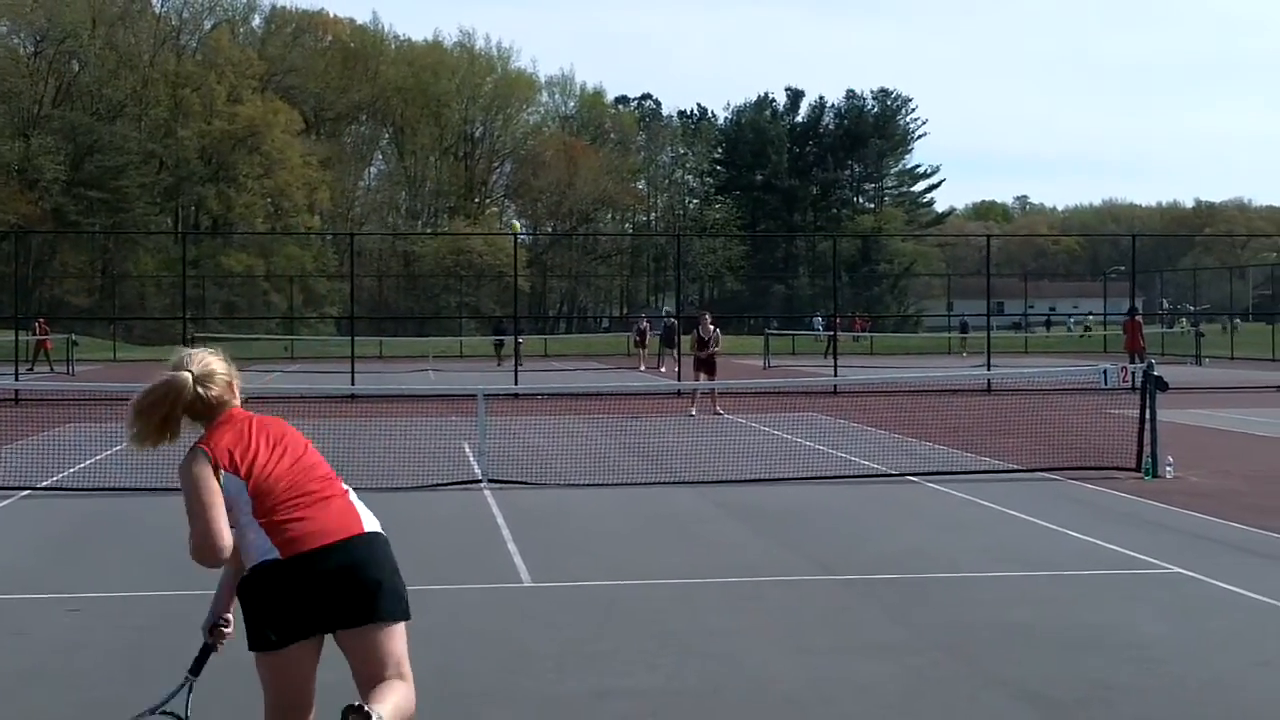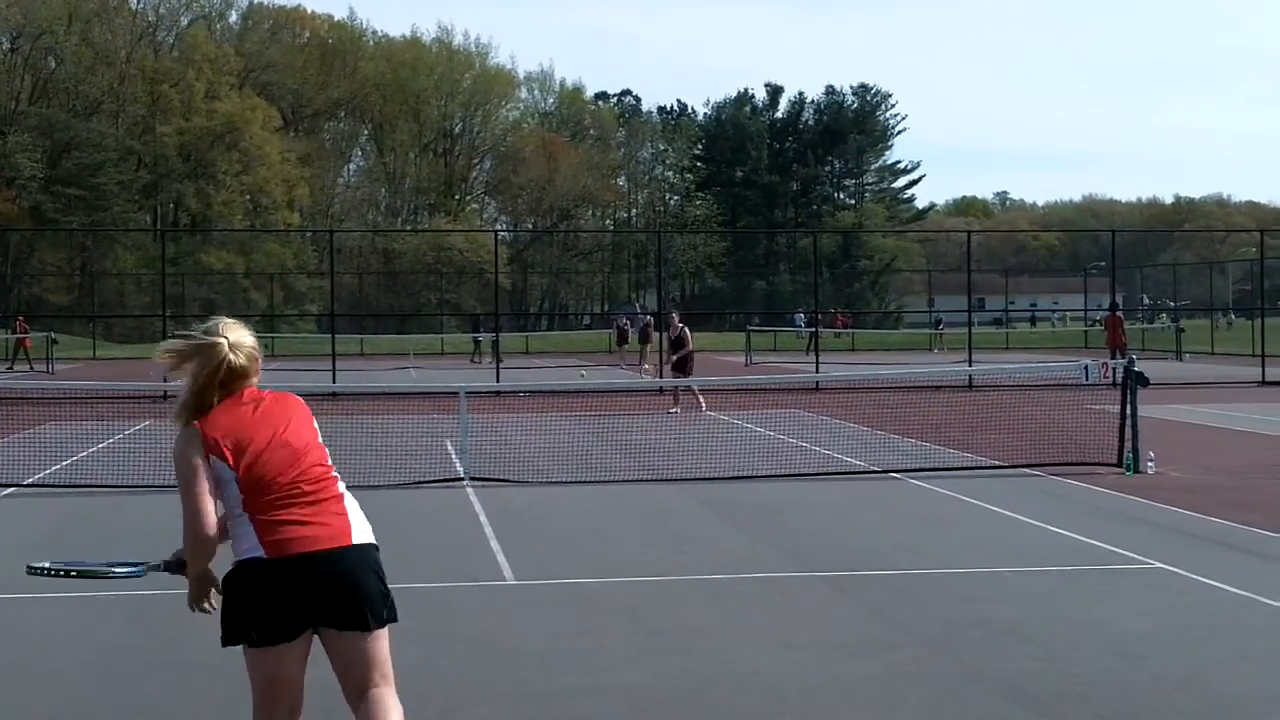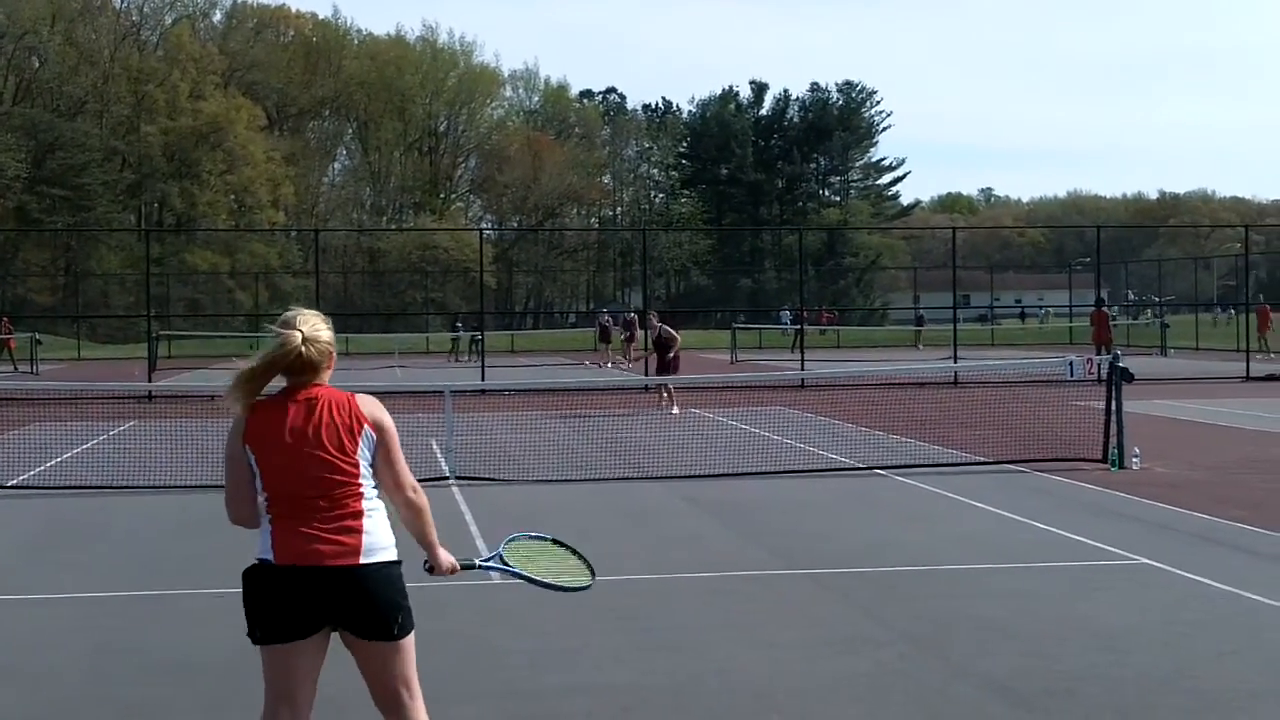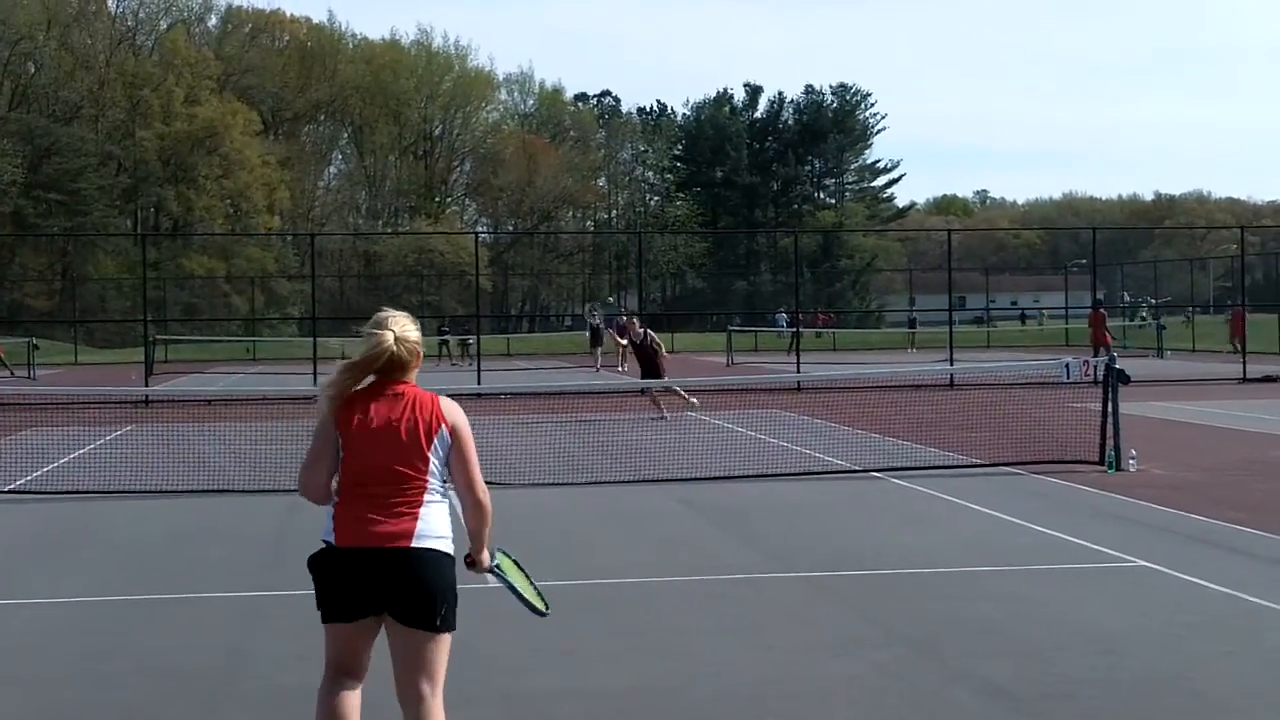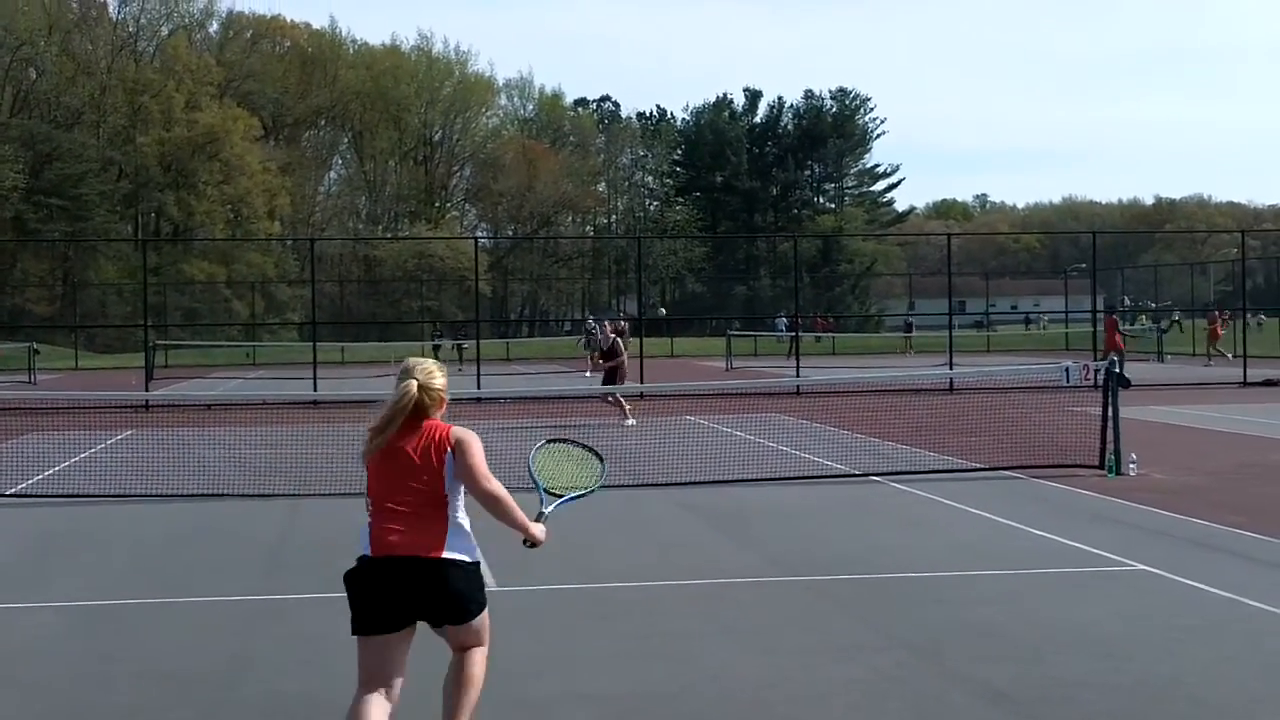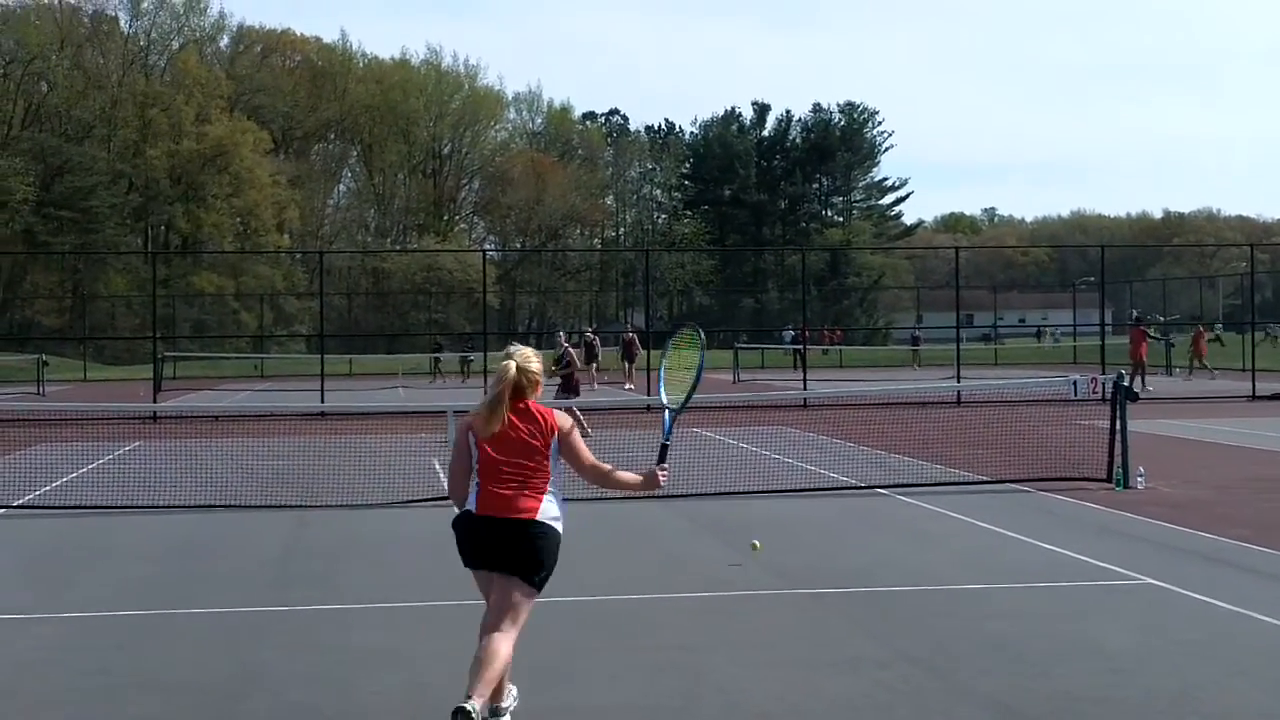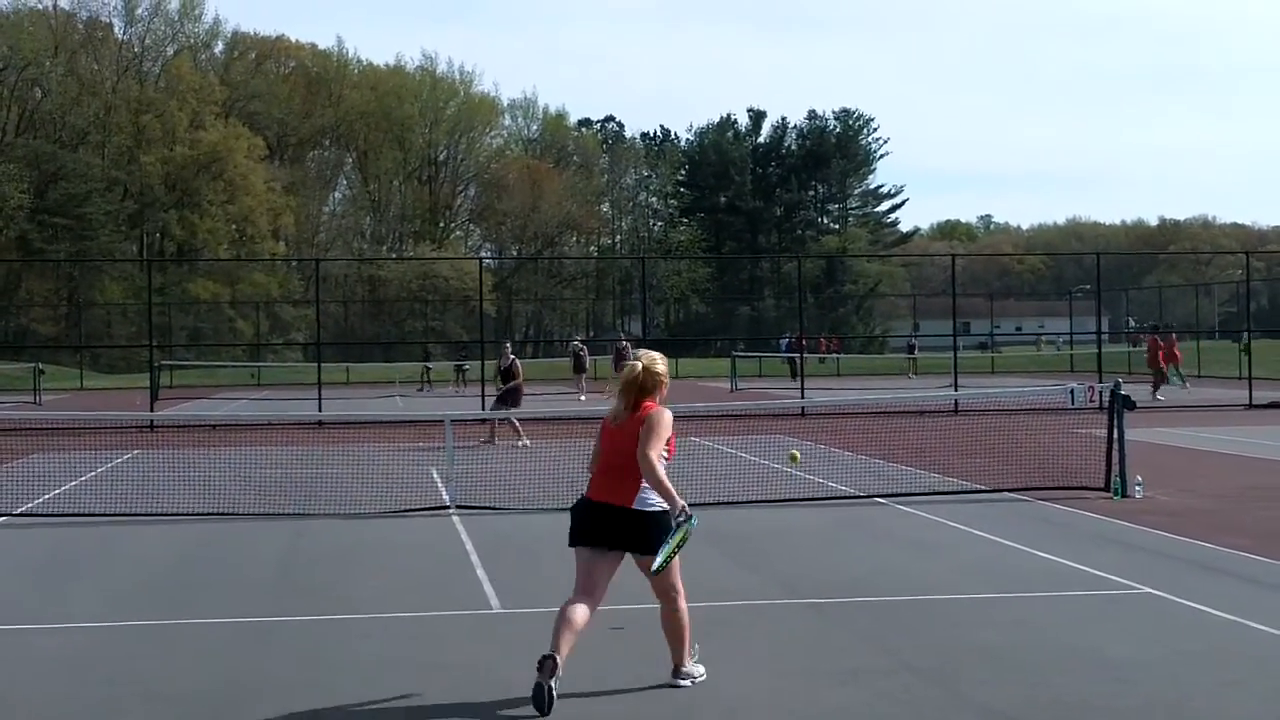
dt=0.4s
person 1, frame 1
left shoulder: (201, 458)
right shoulder: (276, 428)
left elbow: (215, 546)
left wrist: (225, 601)
right wrist: (226, 597)
left hip: (282, 572)
right hip: (359, 549)
right knee: (393, 688)
person 1, frame 2
left shoulder: (197, 435)
right shoulder: (295, 405)
left elbow: (202, 531)
left wrist: (197, 573)
left hip: (270, 571)
right hip: (348, 554)
person 1, frame 3
left shoulder: (249, 422)
right shoulder: (366, 410)
left elbow: (240, 513)
right elbow: (407, 494)
right wrist: (436, 550)
left hip: (284, 575)
right hip: (366, 568)
person 1, frame 4
left shoulder: (342, 410)
right shoulder: (446, 412)
left elbow: (310, 485)
right elbow: (476, 496)
right wrist: (480, 547)
left hip: (351, 557)
right hip: (421, 558)
left knee: (343, 675)
person 1, frame 5
left shoulder: (377, 446)
right shoulder: (457, 439)
right elbow: (486, 490)
right wrist: (529, 528)
left hip: (379, 568)
right hip: (445, 566)
left knee: (377, 689)
right knee: (473, 647)
person 1, frame 6
left shoulder: (473, 422)
right shoulder: (555, 421)
left elbow: (457, 489)
right elbow: (593, 472)
right wrist: (643, 481)
left hip: (481, 525)
right hip: (534, 530)
left knee: (498, 611)
right knee: (504, 631)
person 1, frame 7
left shoulder: (613, 415)
right shoulder: (659, 417)
right elbow: (647, 462)
right wrist: (674, 500)
left hip: (594, 509)
right hip: (643, 513)
left knee: (583, 595)
right knee: (671, 588)
left ankle: (553, 659)
right ankle: (682, 667)
